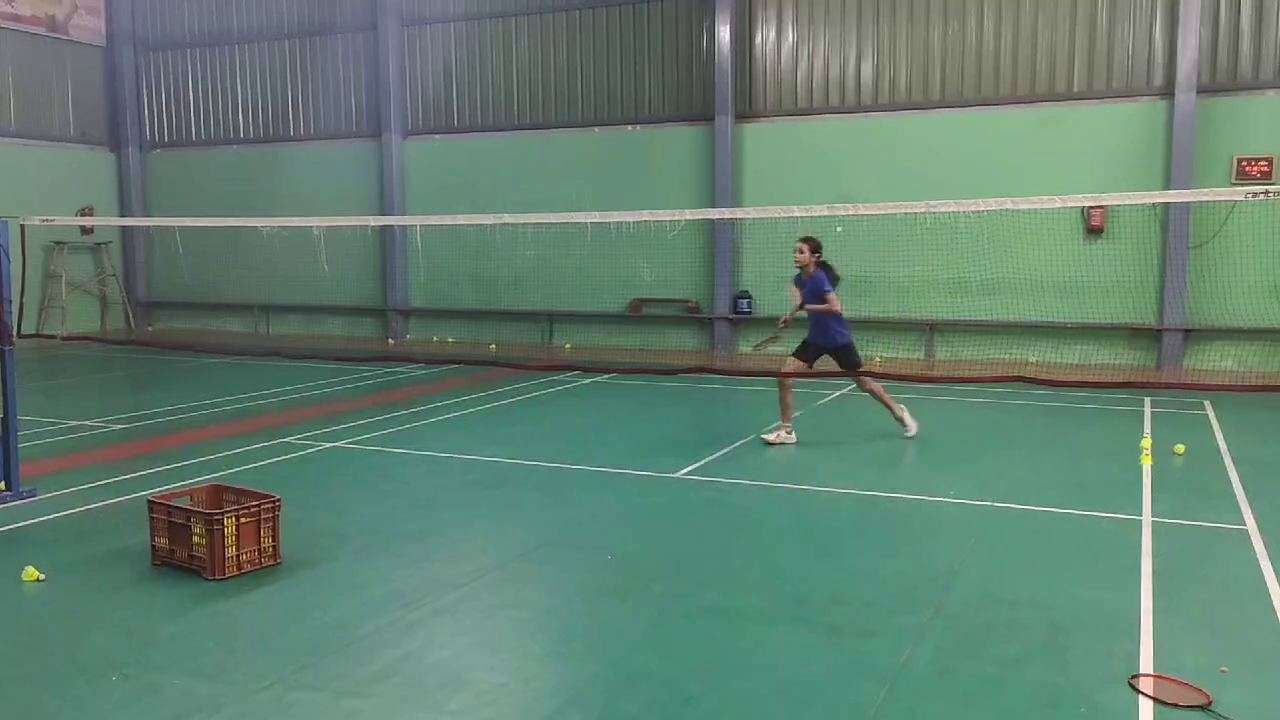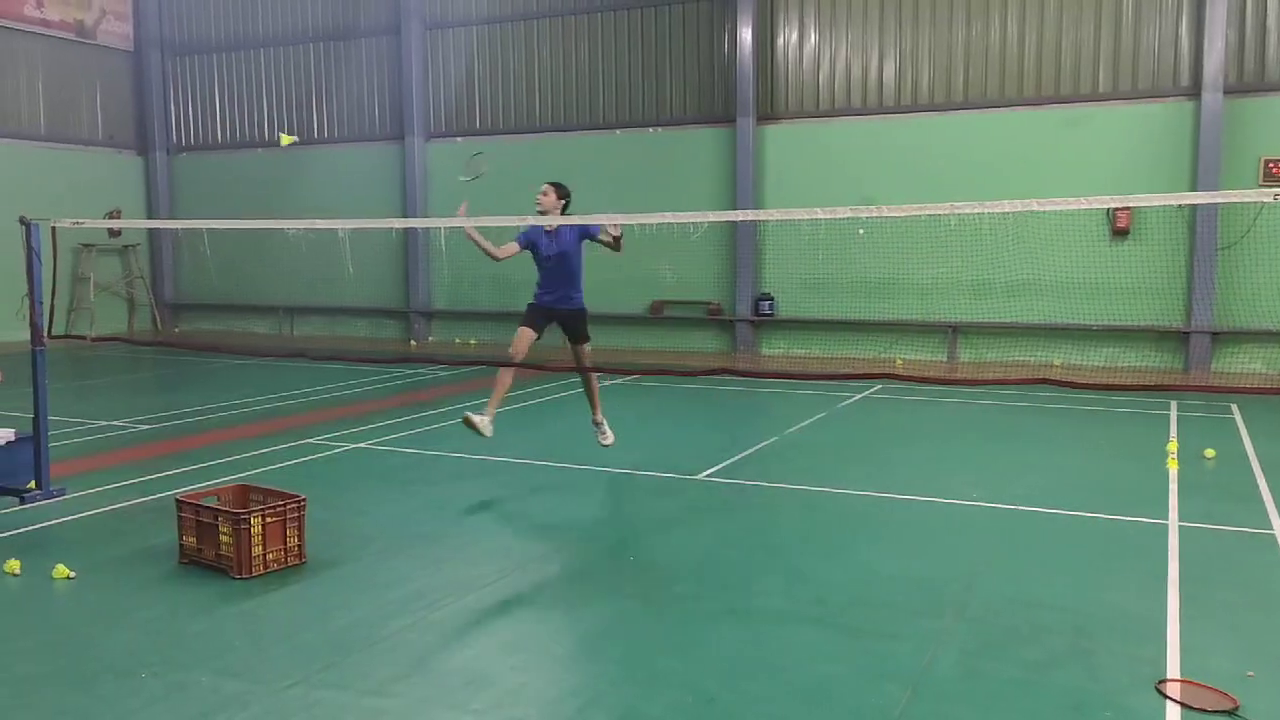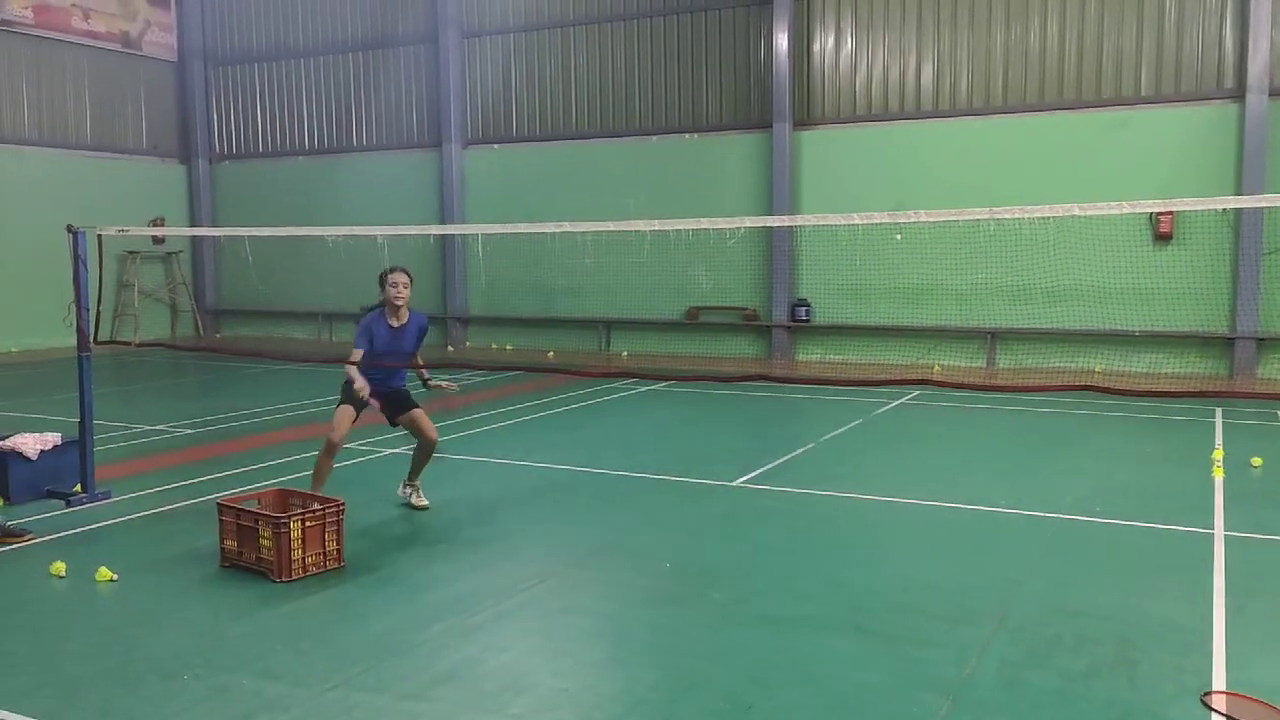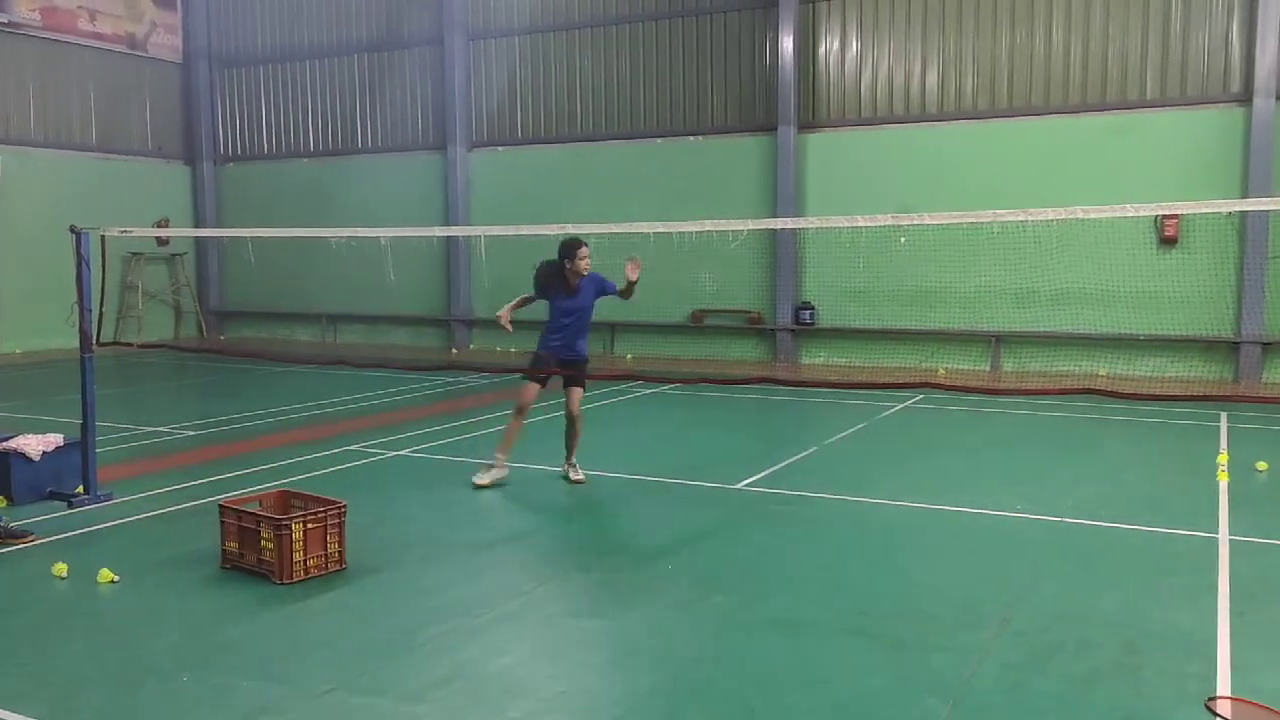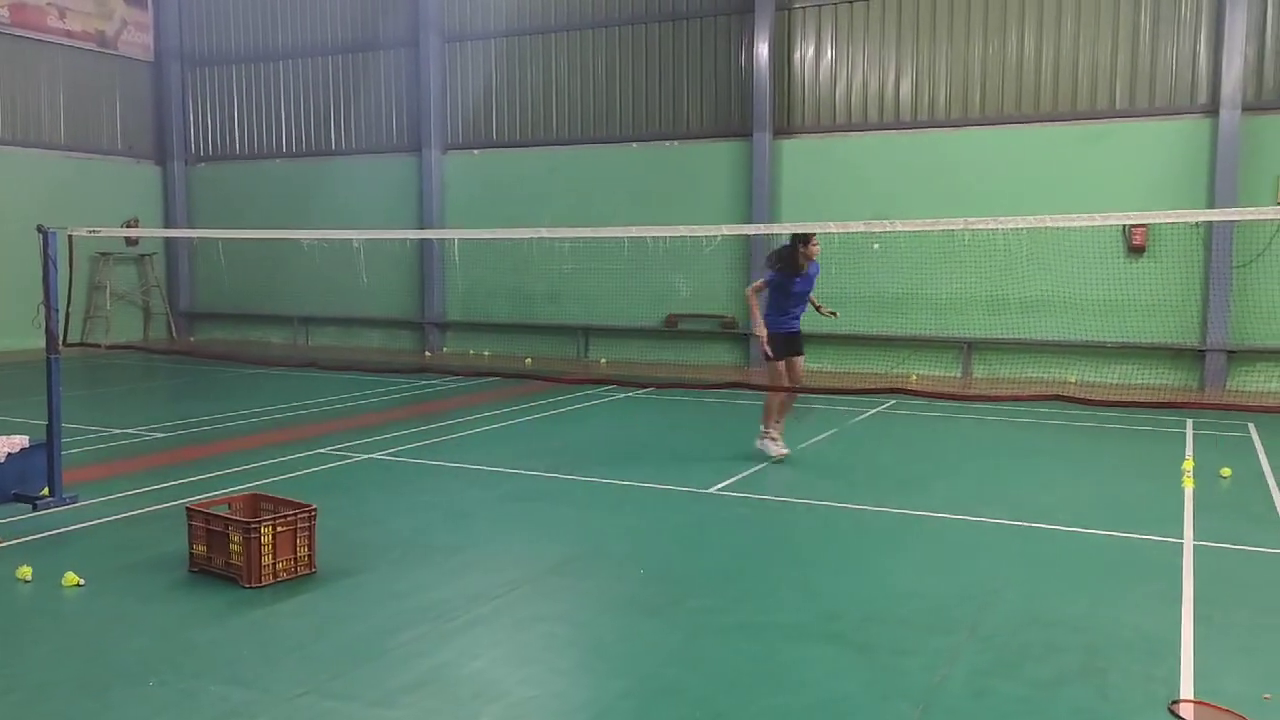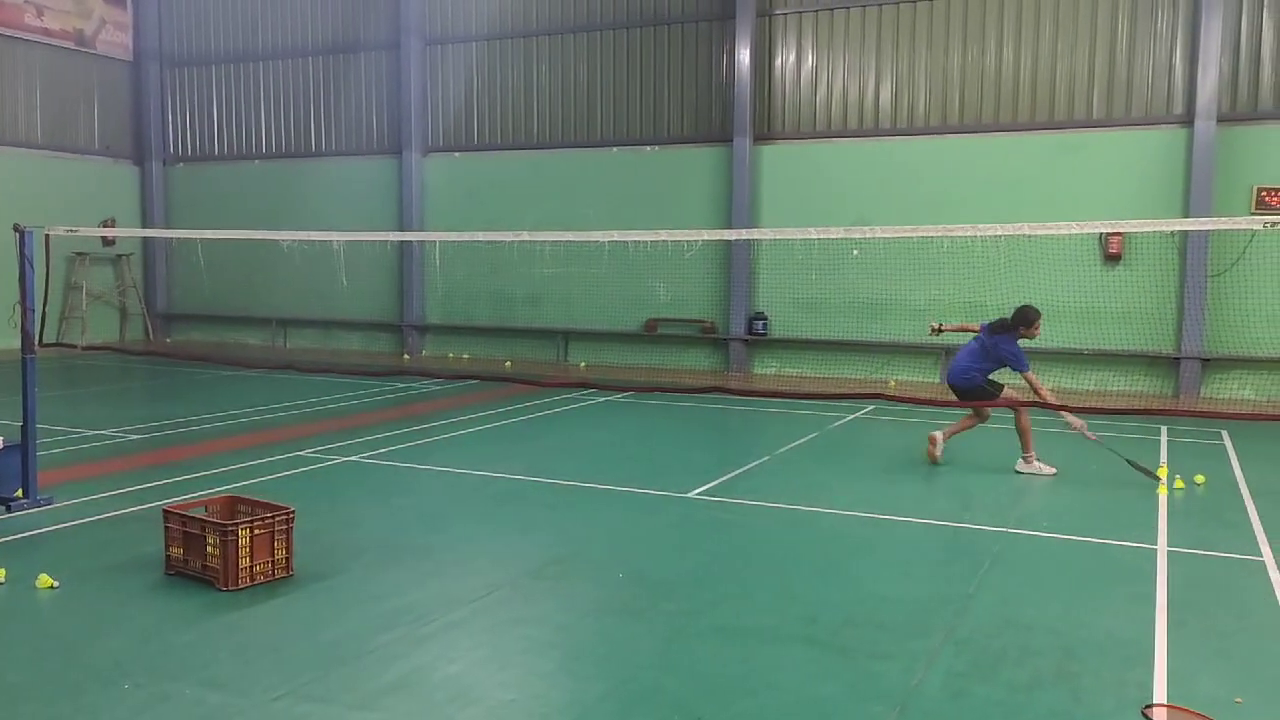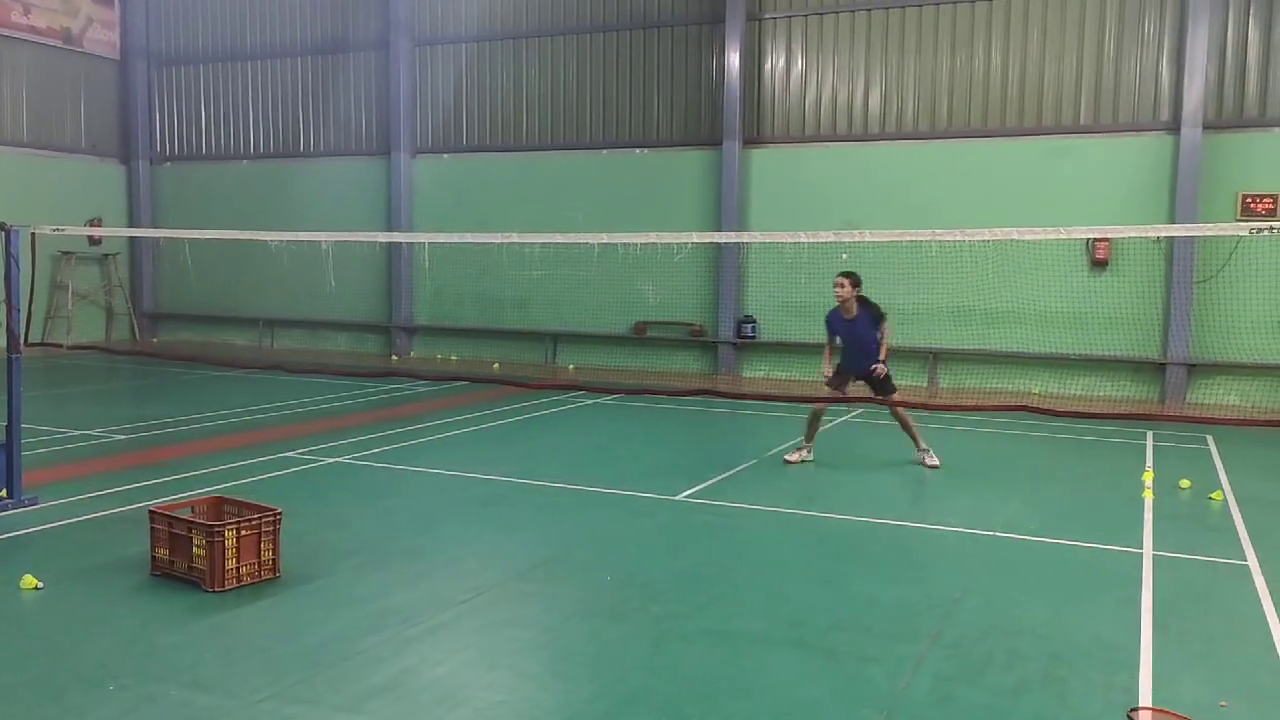
dt=0.7s
person 1, frame 1
left shoulder: (818, 277)
right shoulder: (800, 279)
left elbow: (835, 308)
left wrist: (804, 305)
right wrist: (790, 315)
left hip: (837, 339)
right hip: (815, 338)
left knee: (865, 386)
right knee: (784, 377)
left ankle: (899, 412)
right ankle: (786, 430)
person 1, frame 2
left shoulder: (577, 227)
right shoulder: (532, 233)
left elbow: (616, 248)
right elbow: (498, 254)
left wrist: (617, 237)
right wrist: (469, 230)
left hip: (572, 306)
right hip: (542, 304)
left knee: (584, 366)
right knee: (513, 357)
left ankle: (598, 420)
right ankle: (486, 418)
person 1, frame 3
left shoulder: (419, 322)
right shoulder: (371, 322)
right elbow: (352, 363)
left wrist: (428, 381)
right wrist: (358, 381)
left hip: (394, 389)
right hip: (362, 385)
left knee: (430, 439)
right knee: (334, 440)
left ankle: (410, 486)
person 1, frame 4
left shoulder: (594, 282)
right shoulder: (551, 284)
left elbow: (625, 295)
right elbow: (528, 298)
left wrist: (631, 281)
right wrist: (507, 309)
left hip: (575, 356)
right hip: (547, 351)
left knee: (573, 413)
right knee: (522, 407)
left ankle: (570, 463)
right ankle: (498, 464)
person 1, frame 5
left shoulder: (812, 268)
right shoulder: (783, 273)
right elbow: (751, 291)
left wrist: (819, 308)
right wrist: (758, 324)
left hip: (792, 328)
right hip: (775, 329)
left knee: (797, 383)
right knee: (779, 385)
left ankle: (773, 430)
right ankle: (766, 437)
person 1, frame 6
left shoulder: (998, 328)
right shoulder: (1012, 350)
left elbow: (969, 327)
right elbow: (1038, 389)
left wrist: (943, 328)
right wrist: (1066, 414)
left hip: (955, 375)
right hip: (966, 379)
left knee: (982, 415)
right knee: (1020, 406)
left ankle: (941, 436)
right ankle: (1028, 461)
person 1, frame 7
left shoulder: (869, 313)
right shoulder: (832, 317)
left elbow: (884, 336)
right elbow: (830, 344)
left wrist: (881, 361)
right wrist: (826, 366)
left hip: (872, 365)
right hip: (848, 366)
left knee: (898, 412)
right knee: (818, 408)
left ankle: (922, 449)
right ankle: (806, 448)
